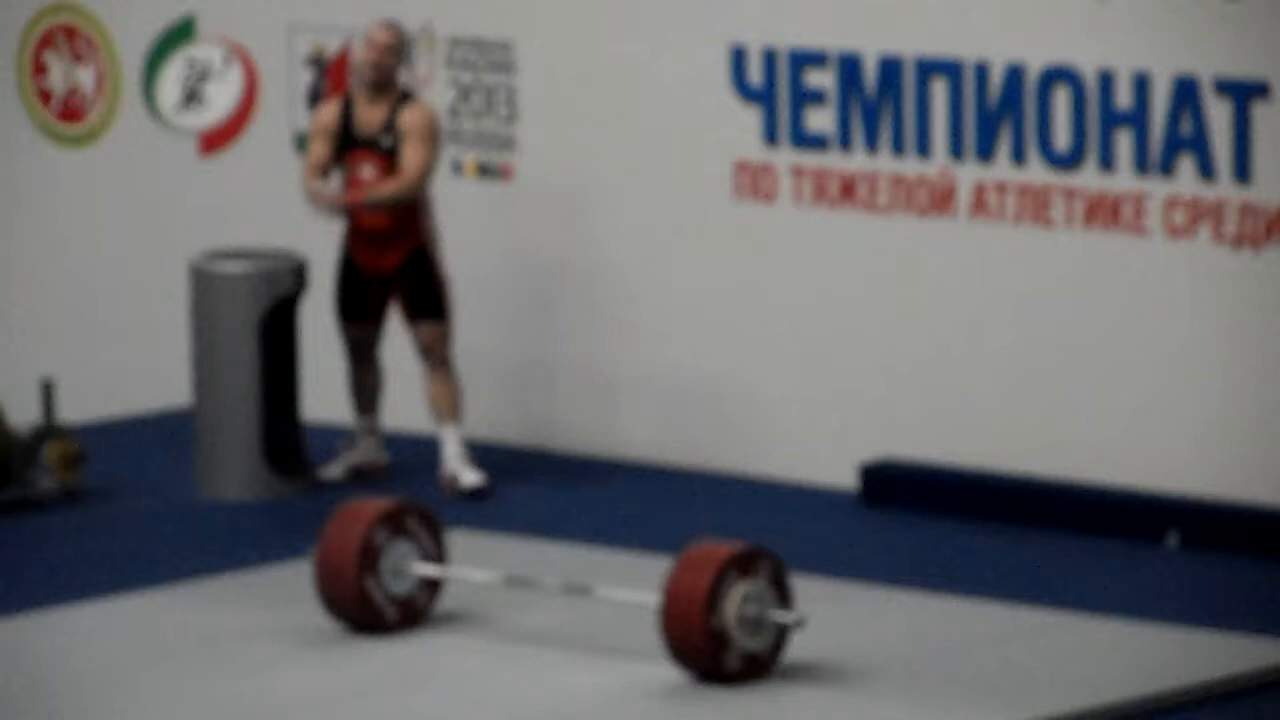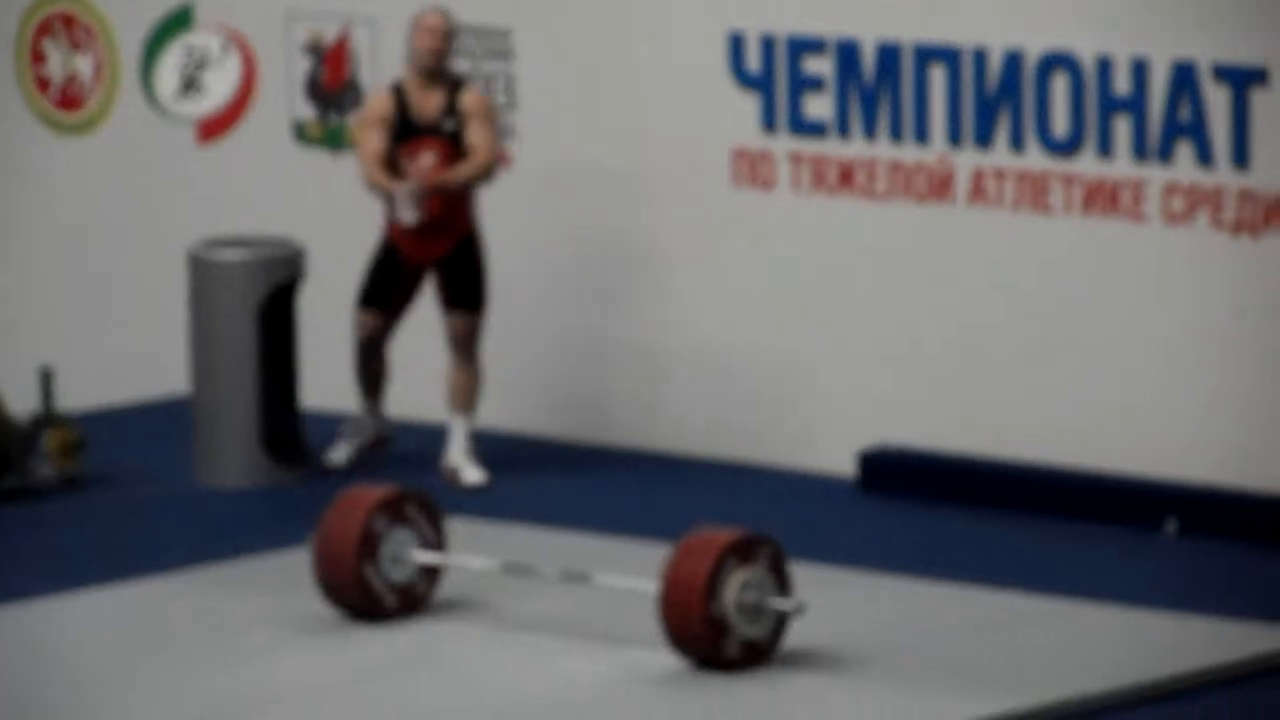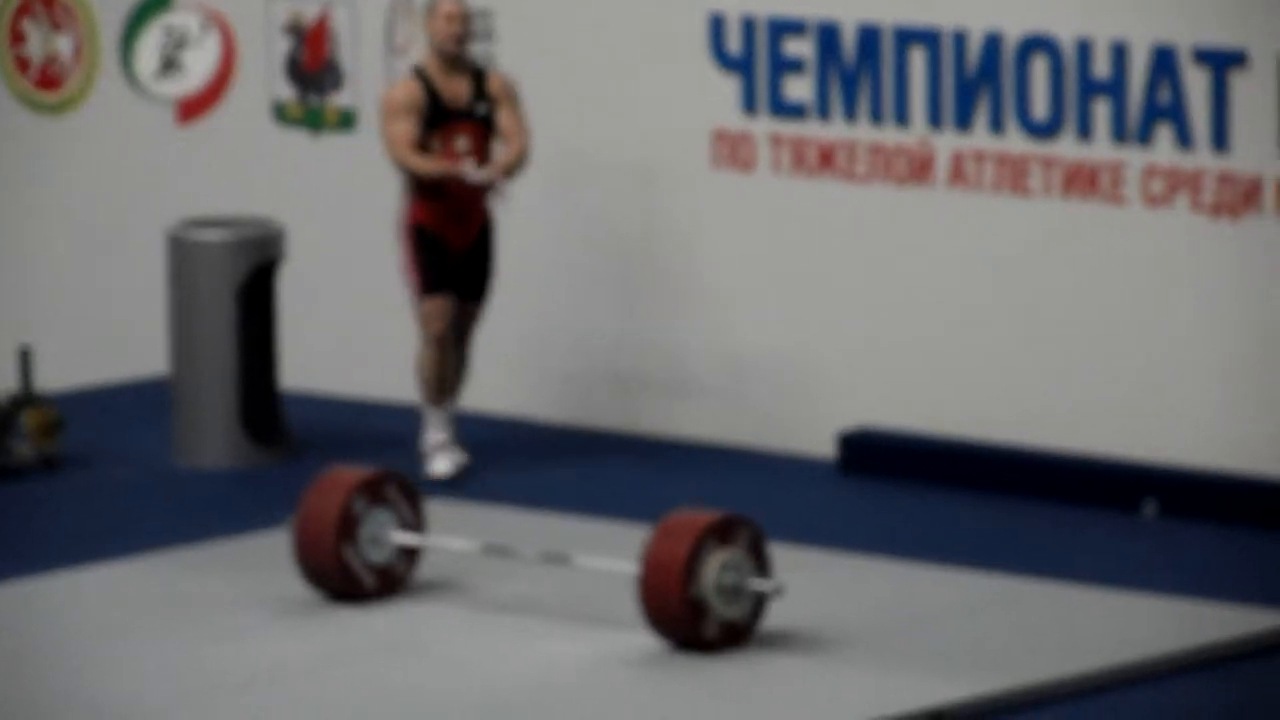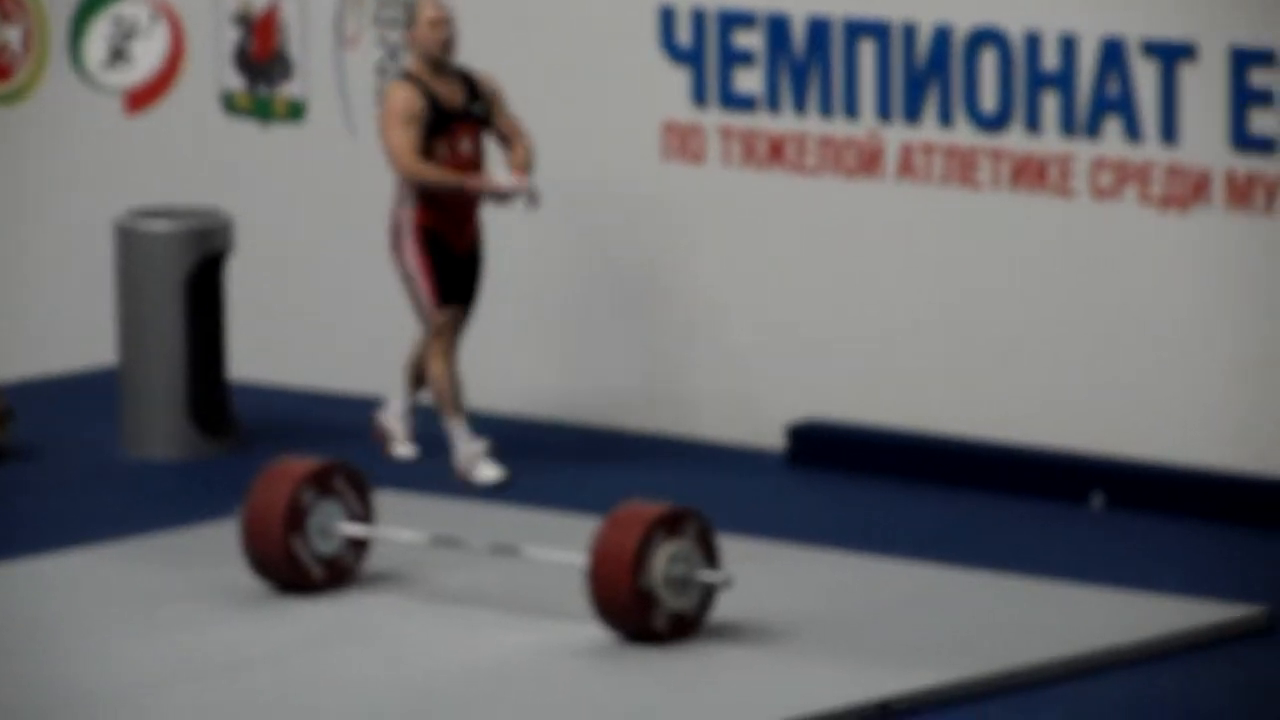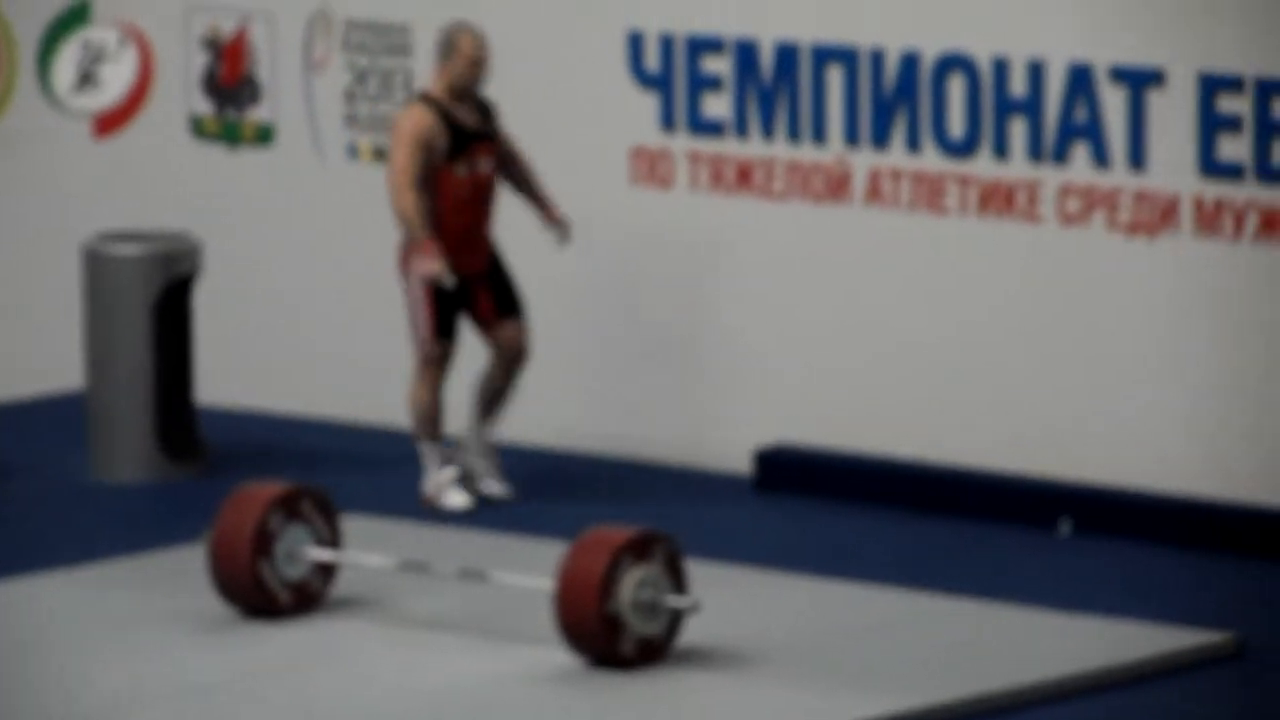
dt=0.3s
person 1, frame 1
left shoulder: (415, 116)
right shoulder: (330, 114)
left elbow: (410, 183)
right elbow: (312, 175)
left wrist: (350, 200)
right wrist: (321, 194)
left hip: (412, 246)
right hip: (361, 247)
left knee: (434, 349)
right knee: (358, 347)
left ankle: (453, 458)
right ankle: (368, 446)
person 1, frame 2
left shoulder: (470, 100)
right shoulder: (381, 105)
left elbow: (486, 162)
right elbow: (372, 170)
left wrist: (431, 183)
right wrist: (400, 191)
left hip: (458, 237)
right hip: (402, 237)
left knee: (464, 341)
right knee: (367, 334)
left ankle: (459, 449)
right ankle: (370, 422)
person 1, frame 3
left shoulder: (495, 85)
right shoulder: (406, 91)
left elbow: (518, 143)
right elbow: (404, 158)
left wrist: (495, 174)
right wrist: (459, 170)
left hip: (475, 224)
right hip: (426, 224)
left knee: (461, 332)
right knee: (436, 327)
left ankle: (434, 432)
right ankle: (438, 436)
person 1, frame 4
left shoulder: (479, 86)
right shoulder: (403, 97)
left elbow: (516, 139)
right elbow: (410, 168)
left wrist: (518, 177)
right wrist: (476, 185)
left hip: (465, 227)
right hip: (420, 228)
left knee: (444, 333)
right knee: (443, 333)
left ankle: (394, 414)
right ankle: (465, 449)
person 1, frame 5
left shoulder: (483, 107)
right shoulder: (420, 119)
left elbow: (510, 160)
right elbow: (403, 190)
left wrist: (547, 209)
right wrist: (426, 252)
left hip: (479, 251)
right hip: (434, 258)
left knee: (514, 346)
right knee: (434, 361)
left ankle: (476, 446)
right ankle: (435, 472)
